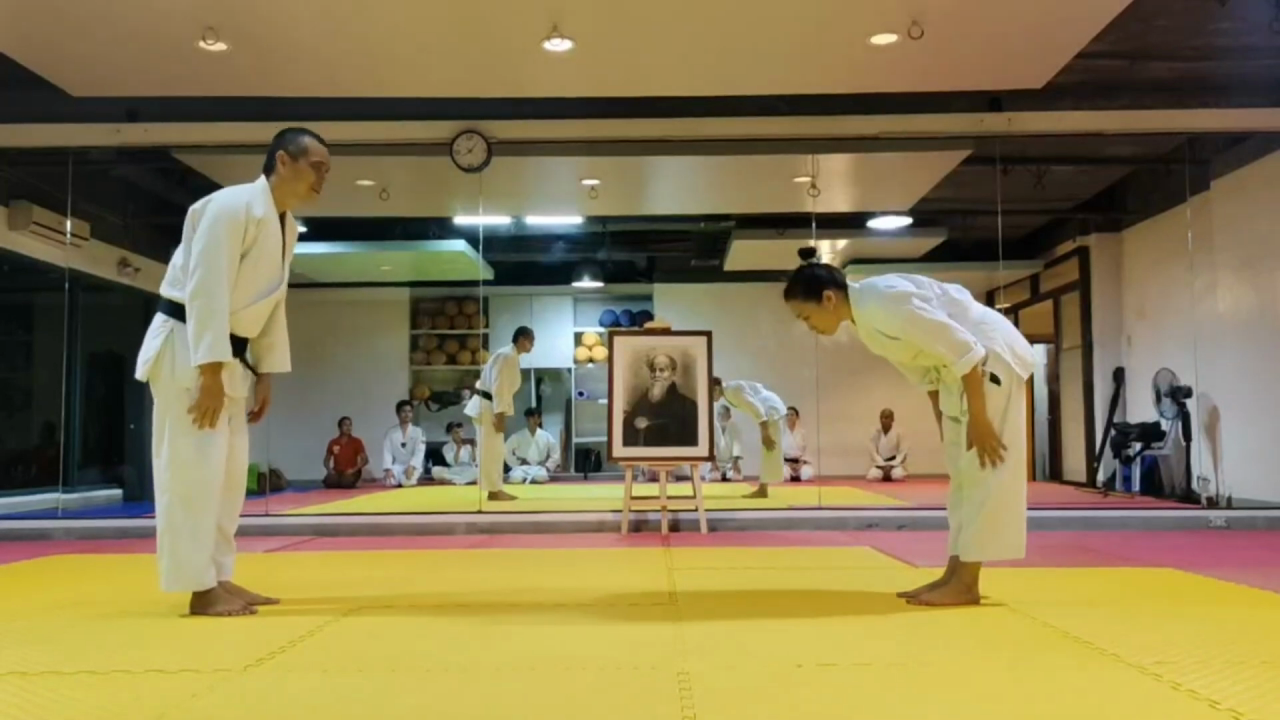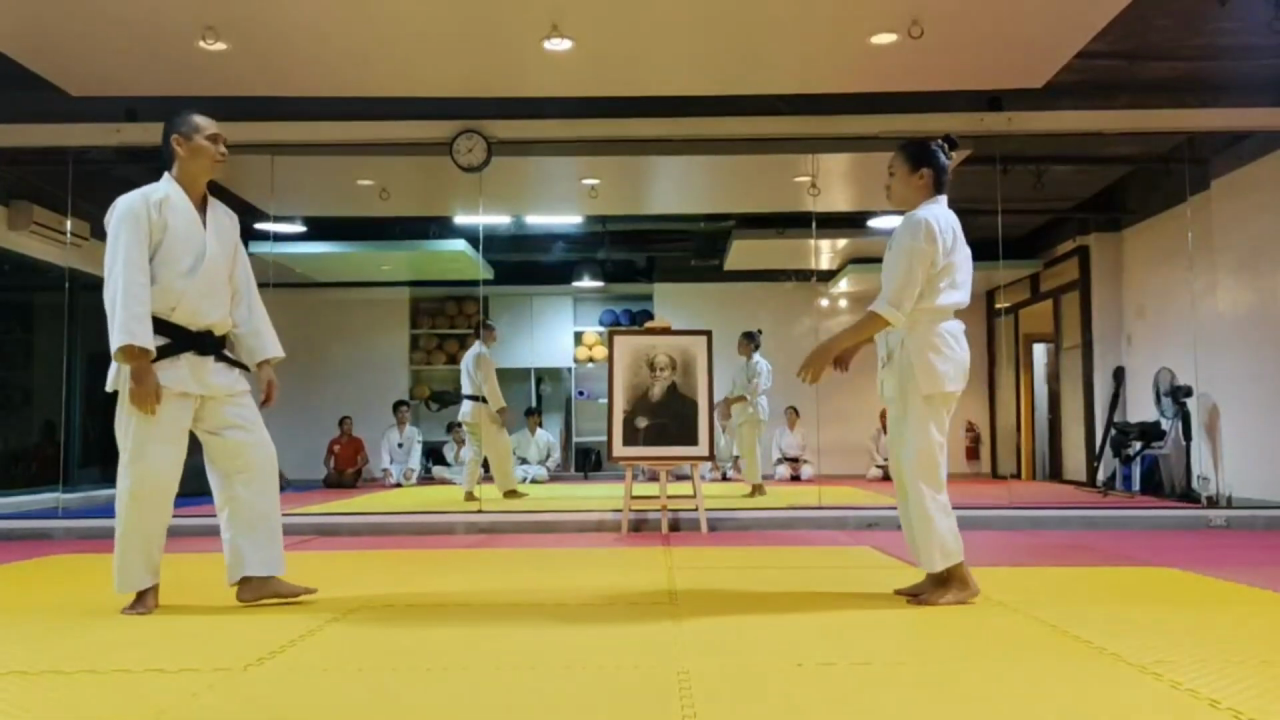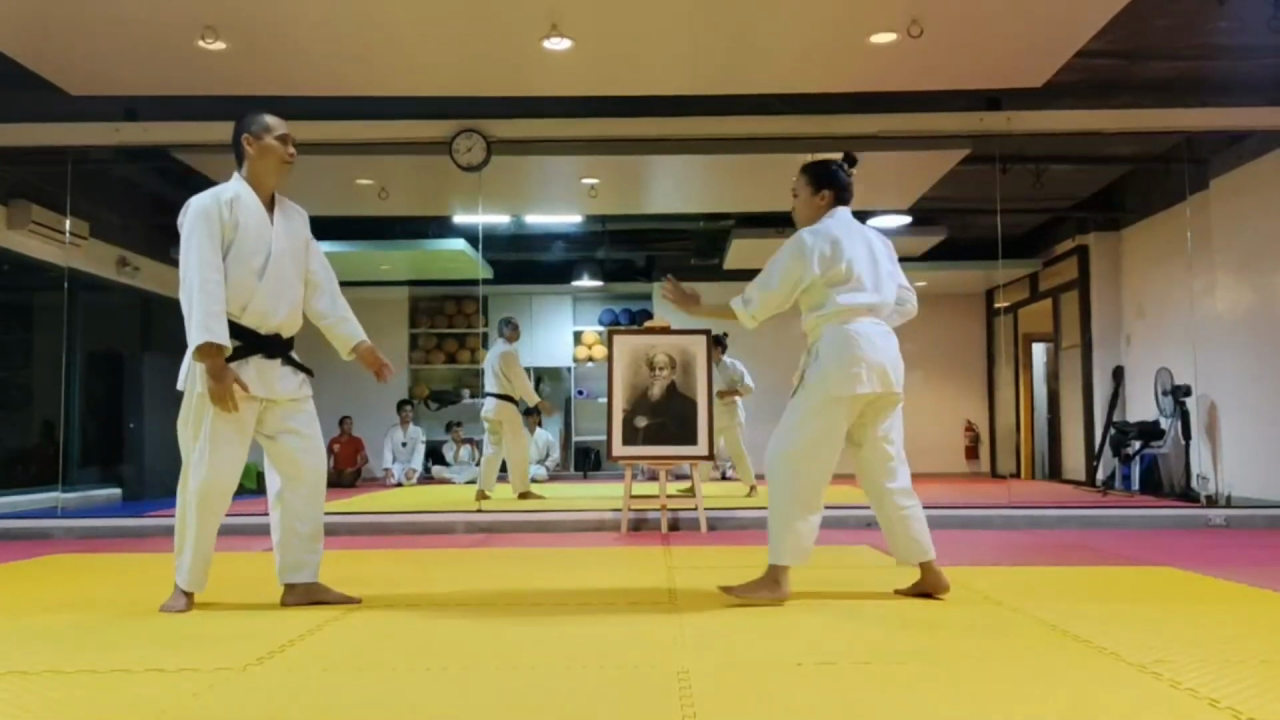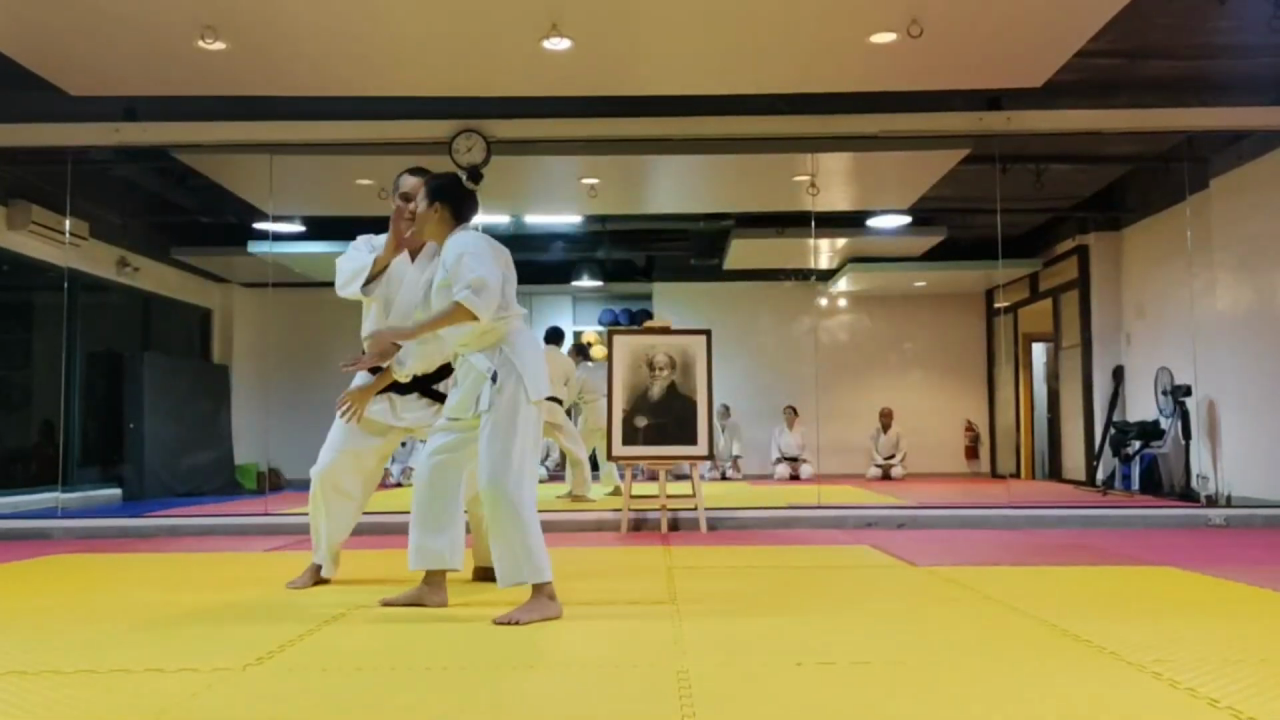
dt=1s
person 1, frame 1
left shoulder: (286, 226)
right shoulder: (230, 208)
left elbow: (271, 306)
right elbow: (206, 294)
left wrist: (265, 374)
right wrist: (211, 374)
left hip: (227, 355)
right hip: (187, 349)
left knee: (229, 469)
right knee: (193, 466)
left ankle: (218, 577)
right ankle: (201, 588)
person 1, frame 2
left shoulder: (225, 219)
right shoulder: (138, 206)
left elbow: (244, 294)
right elbow: (126, 288)
left wrist: (264, 360)
right wrist: (138, 362)
left hip: (216, 362)
right hip: (163, 359)
left knee: (253, 458)
right knee: (149, 474)
left ankle: (256, 574)
right ankle: (143, 587)
person 1, frame 3
left shoulder: (295, 217)
right shoulder: (211, 206)
left elbow: (320, 289)
right elbow: (202, 286)
left wrist: (359, 345)
right wrist: (215, 361)
left hip: (282, 364)
right hip: (229, 361)
left knee: (304, 466)
right knee: (210, 472)
left ankle: (300, 580)
right ankle: (186, 584)
person 1, frame 4
right shoulder: (367, 246)
right elbow: (352, 283)
right wrist: (388, 252)
left hip: (435, 389)
right hip: (378, 388)
right knee: (333, 472)
right ankle: (321, 564)
person 2, frame 1
left shoulder: (885, 303)
right shoulder: (863, 316)
left elbow: (964, 350)
right elbow: (922, 368)
left wrist: (979, 420)
right wrist: (946, 426)
left hip: (990, 357)
right hip: (963, 367)
left knee: (986, 469)
right knee: (964, 471)
left ankle: (965, 582)
right ankle: (956, 574)
person 2, frame 2
left shoulder: (920, 223)
right shoulder: (945, 223)
left elbow: (894, 304)
left wrist: (833, 345)
right wrist: (859, 341)
left hip: (921, 355)
right hip: (937, 351)
left knee: (915, 470)
right knee: (918, 468)
left ankle: (957, 574)
right ankle: (938, 576)
person 2, frame 3
left shoulder: (811, 240)
right shoulder: (876, 239)
left elbow: (756, 303)
right elbow: (905, 305)
left wrist: (697, 306)
left hip: (840, 355)
right hip: (880, 353)
left knee: (791, 461)
right knee: (884, 472)
left ankle: (775, 577)
right ankle: (931, 574)
person 2, frame 4
left shoulder: (471, 246)
right shoulder: (450, 257)
left elbow: (480, 300)
right elbow: (430, 336)
left wrist: (410, 330)
left hip: (507, 367)
right hip: (477, 374)
left knee: (502, 479)
right knee: (438, 466)
left ankle: (545, 595)
right ankle: (433, 584)
